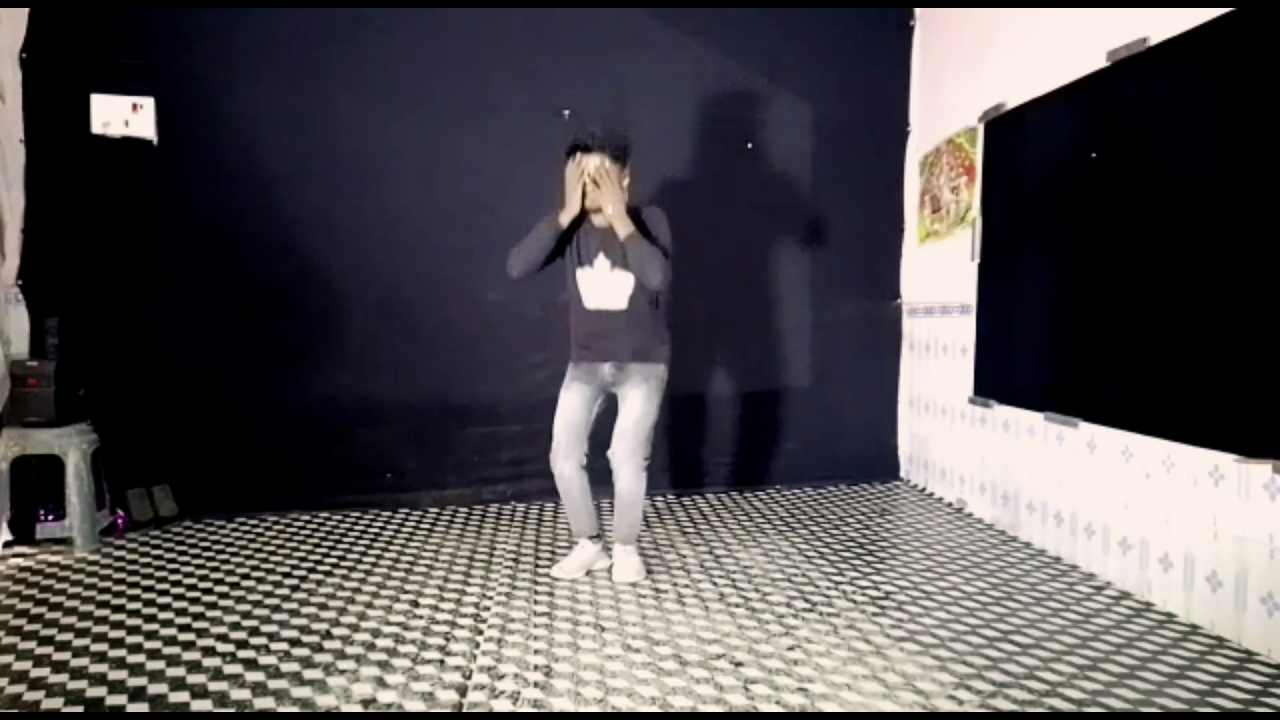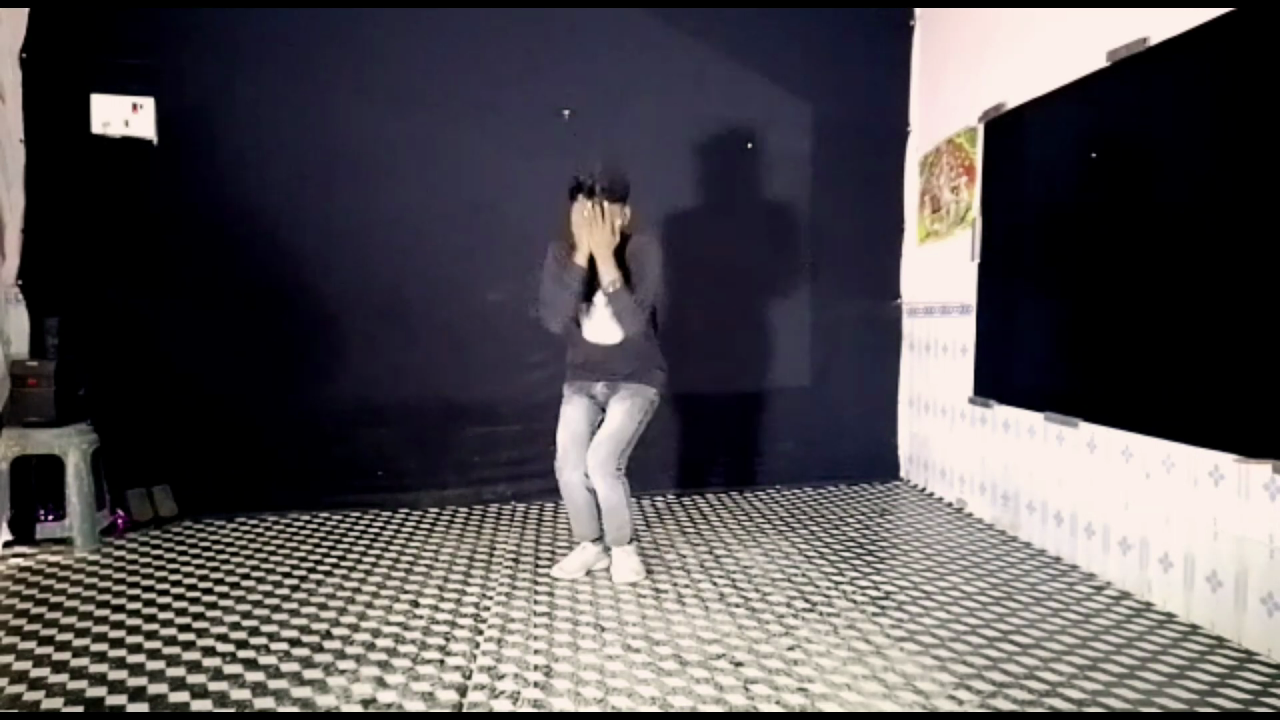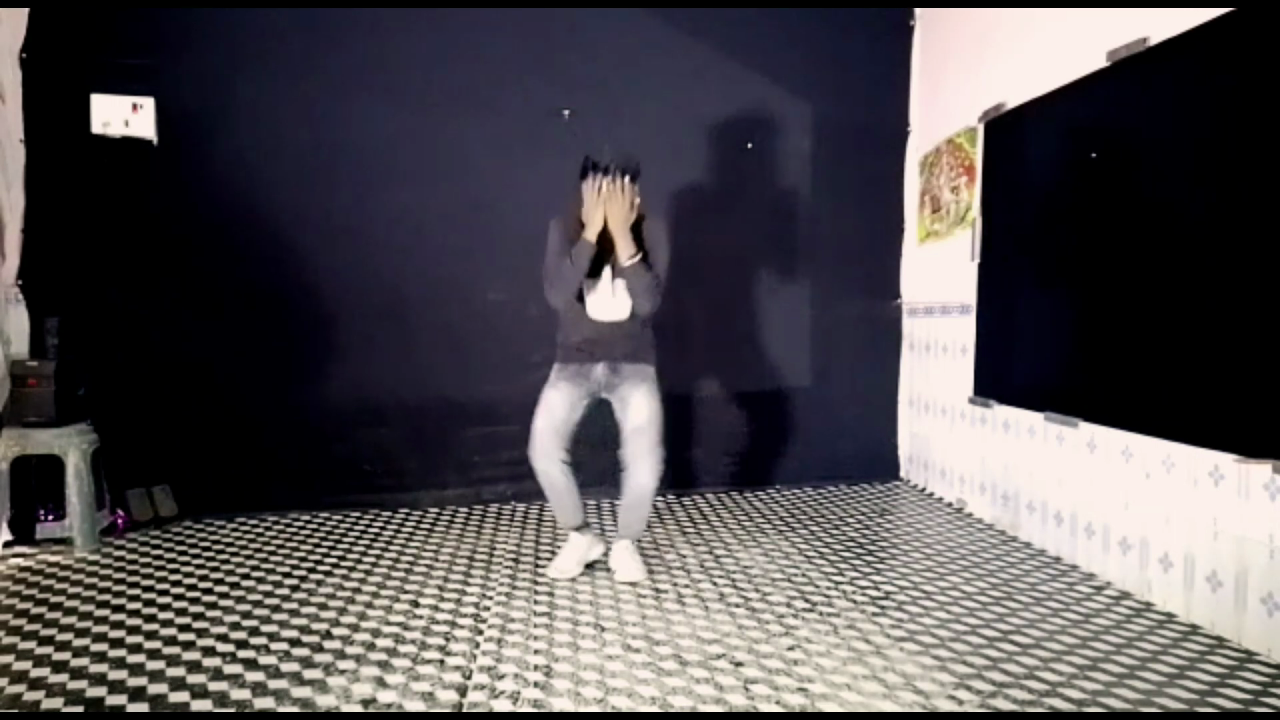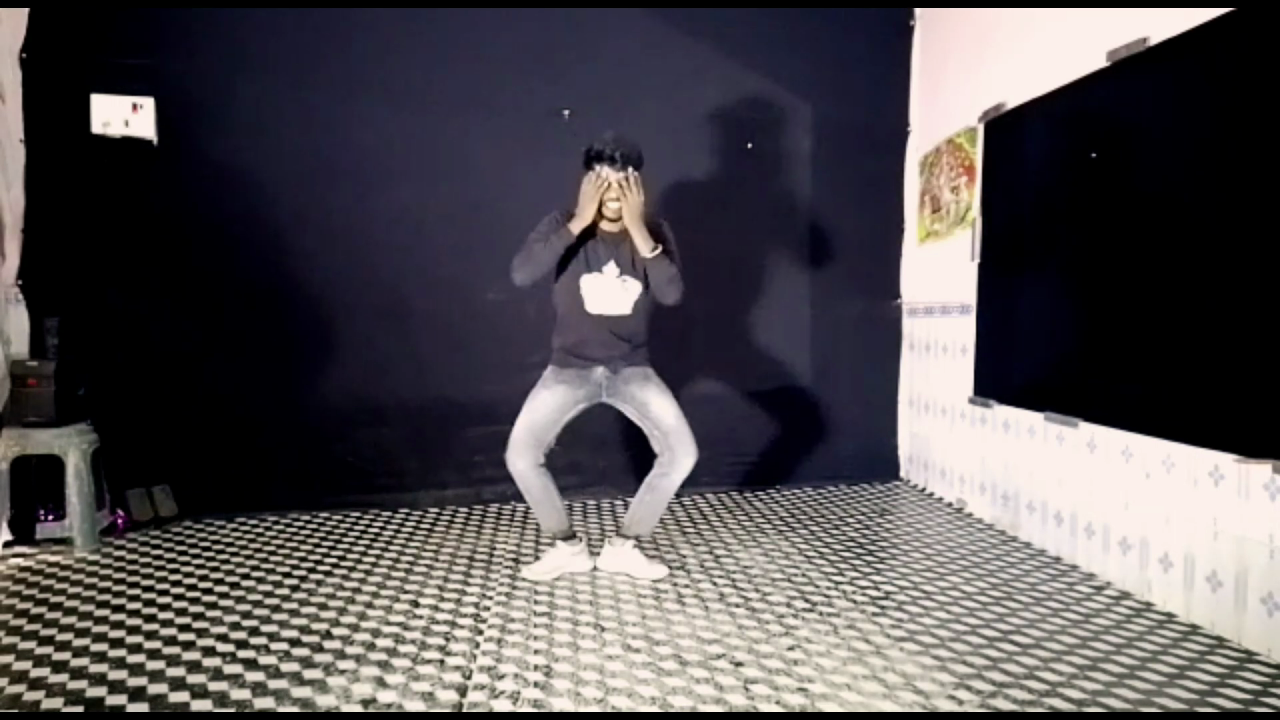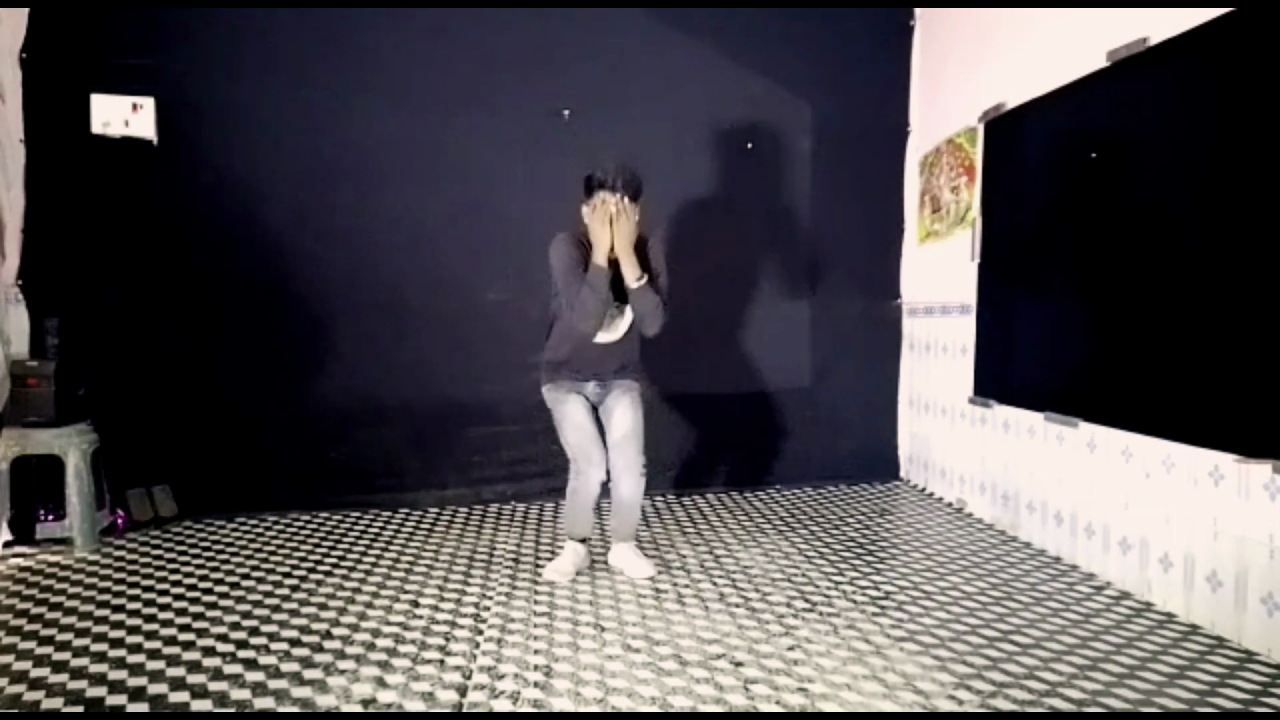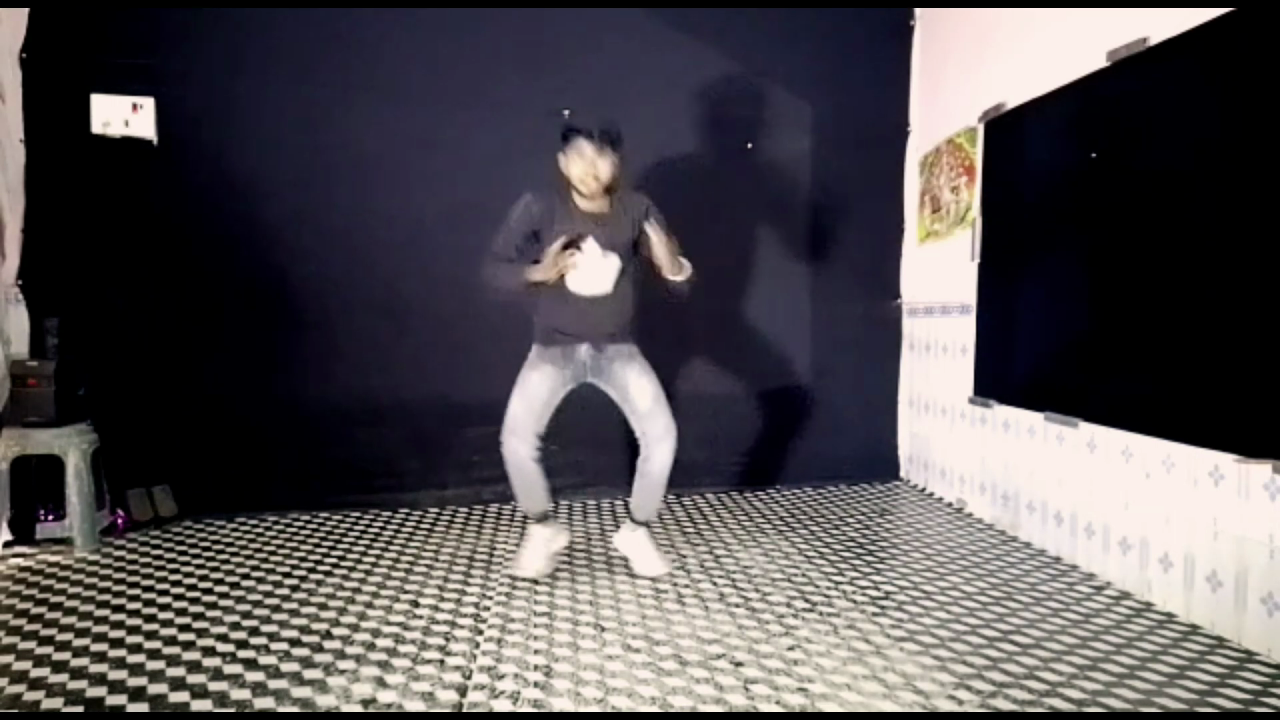
dt=0.2s
person 1, frame 1
left shoulder: (647, 219)
right shoulder: (568, 223)
left elbow: (657, 278)
right elbow: (517, 267)
left wrist: (618, 216)
right wrist: (568, 212)
left hip: (643, 362)
right hip: (586, 362)
left knee: (627, 455)
right knee: (564, 455)
left ankle: (626, 546)
right ankle: (589, 543)
person 1, frame 2
left shoulder: (643, 250)
right shoulder: (561, 253)
left elbow: (634, 325)
right elbow: (554, 320)
left wrist: (605, 257)
right wrist: (581, 255)
left hip: (636, 381)
right hip: (581, 380)
left knee: (601, 460)
right knee: (568, 464)
left ankle: (623, 548)
right ankle: (590, 545)
person 1, frame 3
left shoulder: (649, 234)
right shoulder: (566, 229)
left elbow: (647, 304)
right elbow: (561, 298)
left wrist: (621, 236)
right wrist: (593, 232)
left hip: (632, 365)
right hip: (574, 364)
left knee: (643, 456)
right knee: (544, 450)
left ankle: (626, 544)
right ankle: (581, 537)
person 1, frame 4
left shoulder: (654, 229)
right shoulder: (561, 223)
left elbow: (671, 294)
right elbow: (522, 273)
left wrist: (637, 229)
right wrist: (582, 221)
left hip: (631, 368)
right hip: (570, 367)
left knee: (682, 451)
right knee: (520, 456)
left ankle: (627, 544)
right ankle: (565, 545)
person 1, frame 5
left shoulder: (643, 250)
right shoulder: (568, 247)
left elbow: (651, 323)
right elbow: (579, 323)
left wrist: (627, 258)
right wrist: (600, 257)
left hip: (619, 379)
right hip: (564, 377)
left knee: (629, 470)
right knee: (590, 467)
left ankle: (623, 544)
right ankle: (574, 545)
person 1, frame 6
left shoulder: (636, 209)
right shoulder: (539, 207)
left elbow: (676, 270)
right elbow: (495, 261)
left wrist: (672, 265)
right wrist: (541, 271)
left hip: (615, 347)
right hip: (554, 347)
left knee: (662, 436)
right knee: (516, 437)
left ankle: (636, 530)
right ankle: (544, 528)
